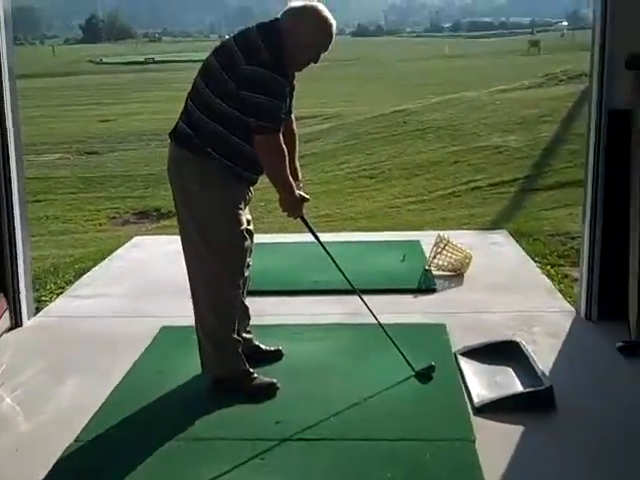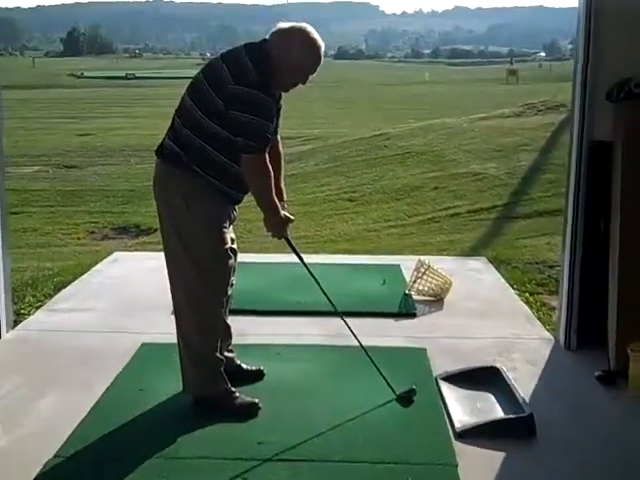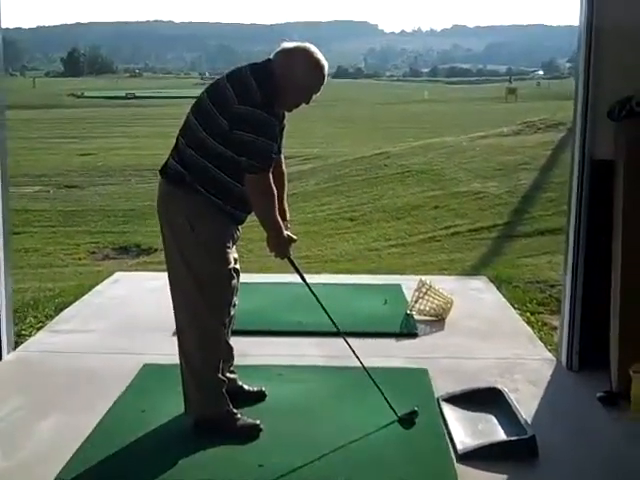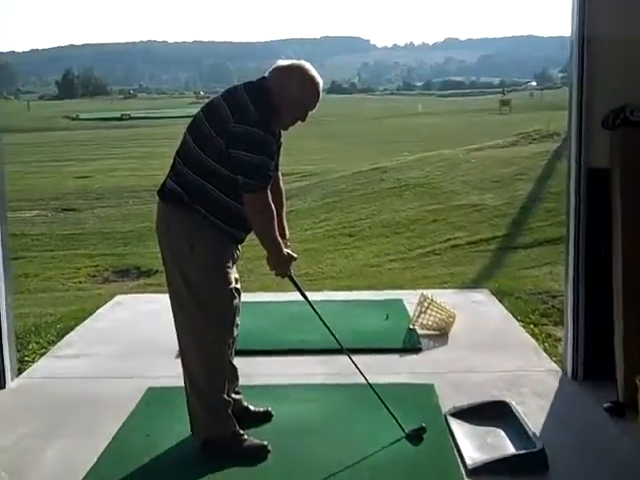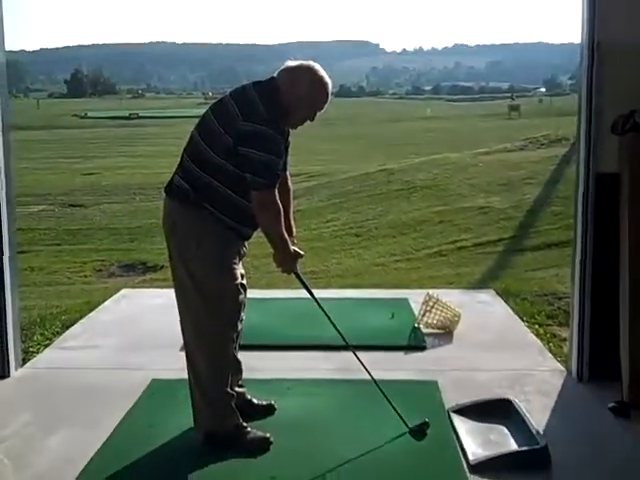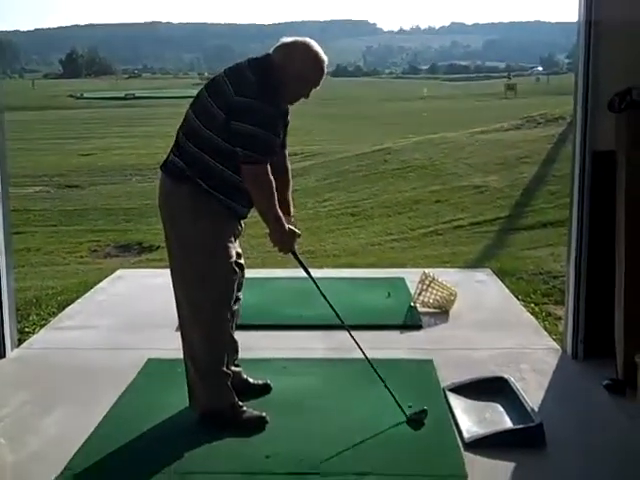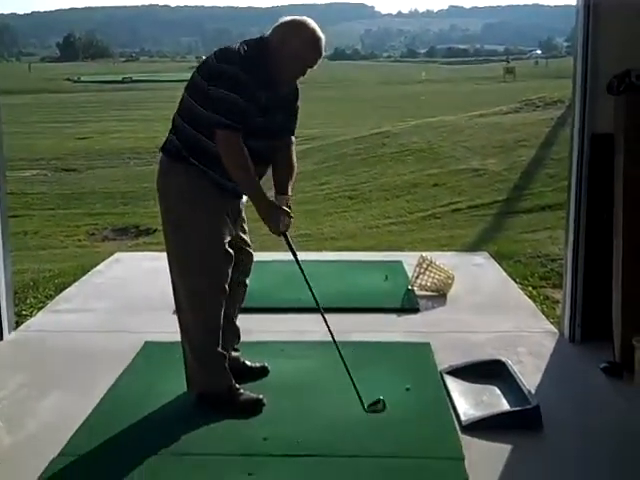
dt=0.3s
person 1, frame 1
left shoulder: (273, 54)
right shoulder: (260, 63)
left elbow: (284, 123)
right elbow: (267, 141)
left wrist: (295, 178)
right wrist: (288, 192)
left hip: (222, 167)
right hip: (203, 168)
left knee: (235, 258)
right knee: (218, 268)
left ankle: (238, 339)
right ankle: (225, 368)
person 1, frame 2
left shoulder: (261, 75)
right shoulder: (248, 82)
left elbow: (270, 142)
right elbow: (253, 161)
left wrist: (279, 197)
right wrist: (273, 213)
left hip: (207, 185)
right hip: (188, 186)
left knee: (218, 276)
right knee: (202, 286)
left ankle: (220, 360)
right ankle: (207, 387)
person 1, frame 3
left shoulder: (263, 93)
right shoulder: (252, 103)
left elbow: (273, 162)
right elbow: (257, 180)
left wrist: (283, 218)
right wrist: (276, 232)
left hip: (211, 204)
right hip: (192, 206)
left knee: (220, 296)
right knee: (204, 306)
left ankle: (223, 381)
right ankle: (209, 408)
person 1, frame 4
left shoulder: (260, 111)
right shoulder: (248, 121)
left elbow: (271, 180)
right elbow: (256, 200)
left wrist: (283, 237)
right wrist: (276, 250)
left hip: (209, 224)
right hip: (192, 227)
left knee: (222, 317)
right knee: (206, 326)
left ankle: (227, 402)
right ankle: (215, 430)
person 1, frame 5
left shoulder: (268, 111)
right shoulder: (257, 121)
left elbow: (279, 179)
right elbow: (263, 198)
left wrist: (289, 235)
right wrist: (283, 248)
left hip: (217, 221)
right hip: (198, 222)
left knee: (228, 311)
right knee: (212, 320)
left ankle: (230, 395)
right ankle: (218, 423)
person 1, frame 6
left shoulder: (269, 94)
right shoulder: (249, 94)
left elbow: (277, 158)
right elbow: (255, 174)
left wrist: (287, 215)
right wrist: (278, 227)
left hip: (215, 200)
right hip: (192, 200)
left knee: (227, 287)
right knee: (207, 298)
left ankle: (227, 374)
right ankle: (214, 401)
person 1, frame 7
left shoulder: (284, 88)
right shoulder: (232, 68)
left elbow: (284, 143)
right elbow: (227, 143)
left wrist: (283, 196)
right wrist: (263, 201)
left hip: (226, 186)
right hip: (189, 181)
left knee: (236, 267)
right knee: (204, 281)
left ankle: (225, 356)
right ankle: (211, 383)
